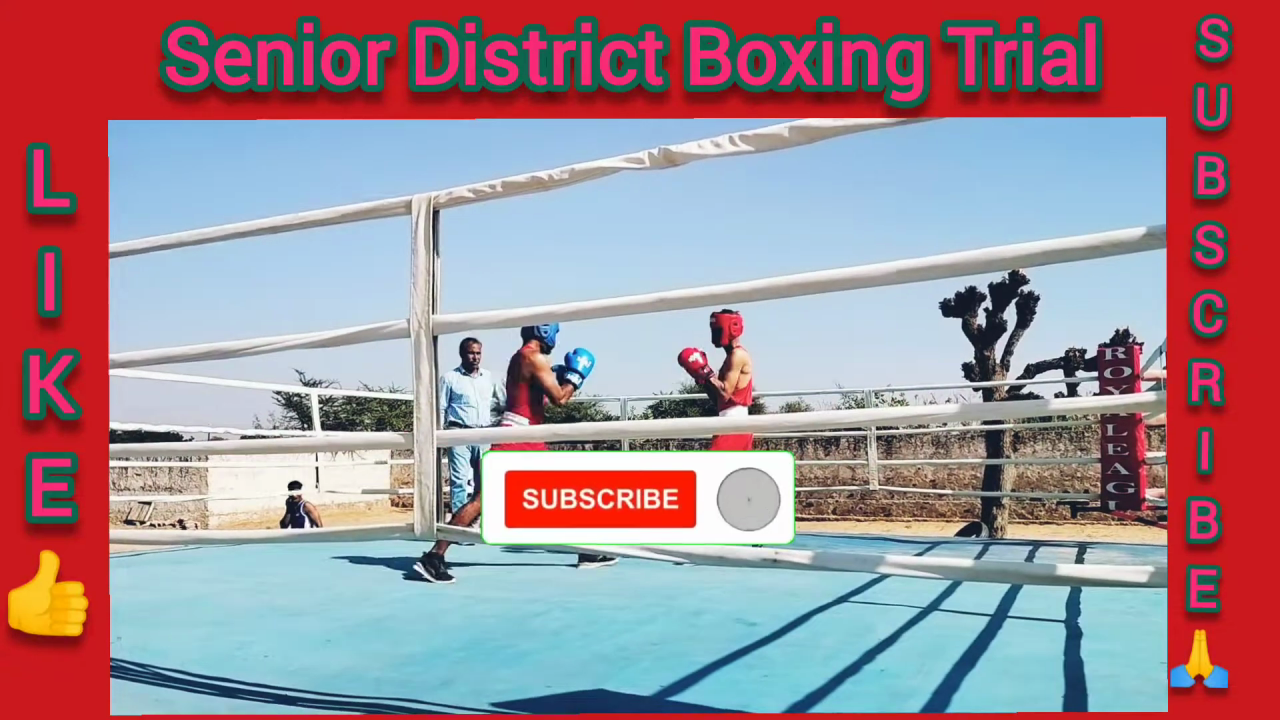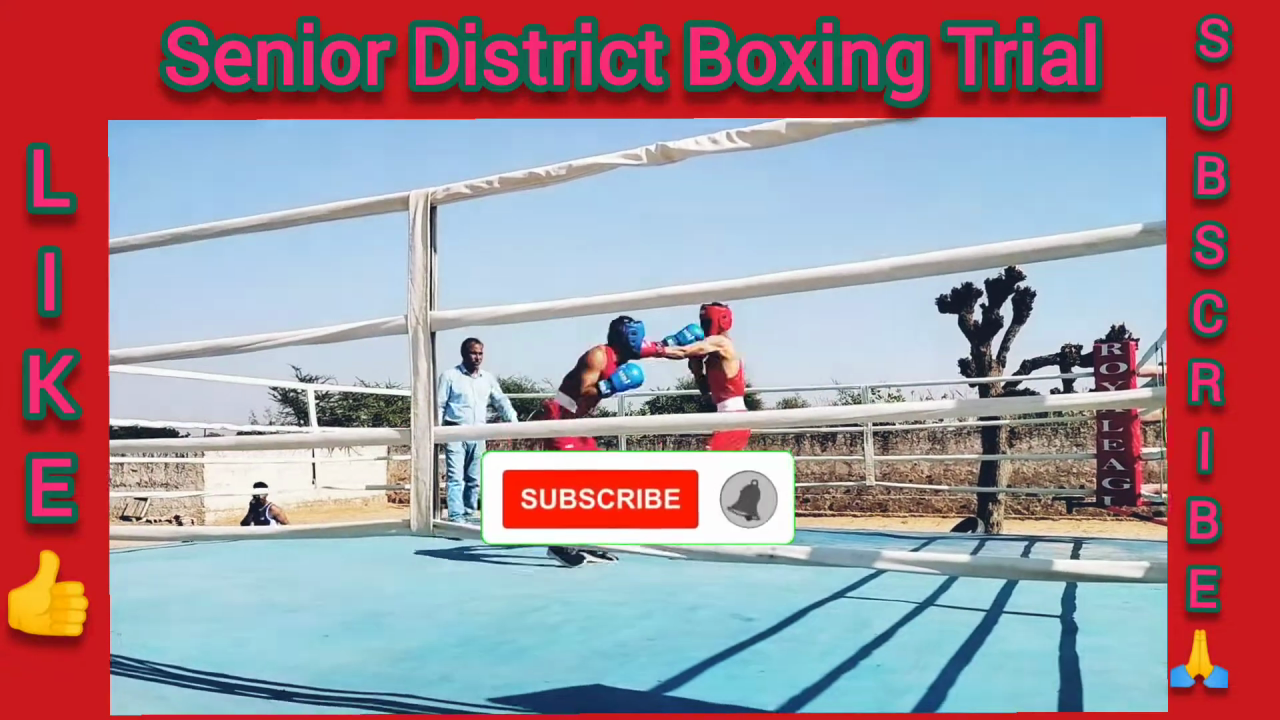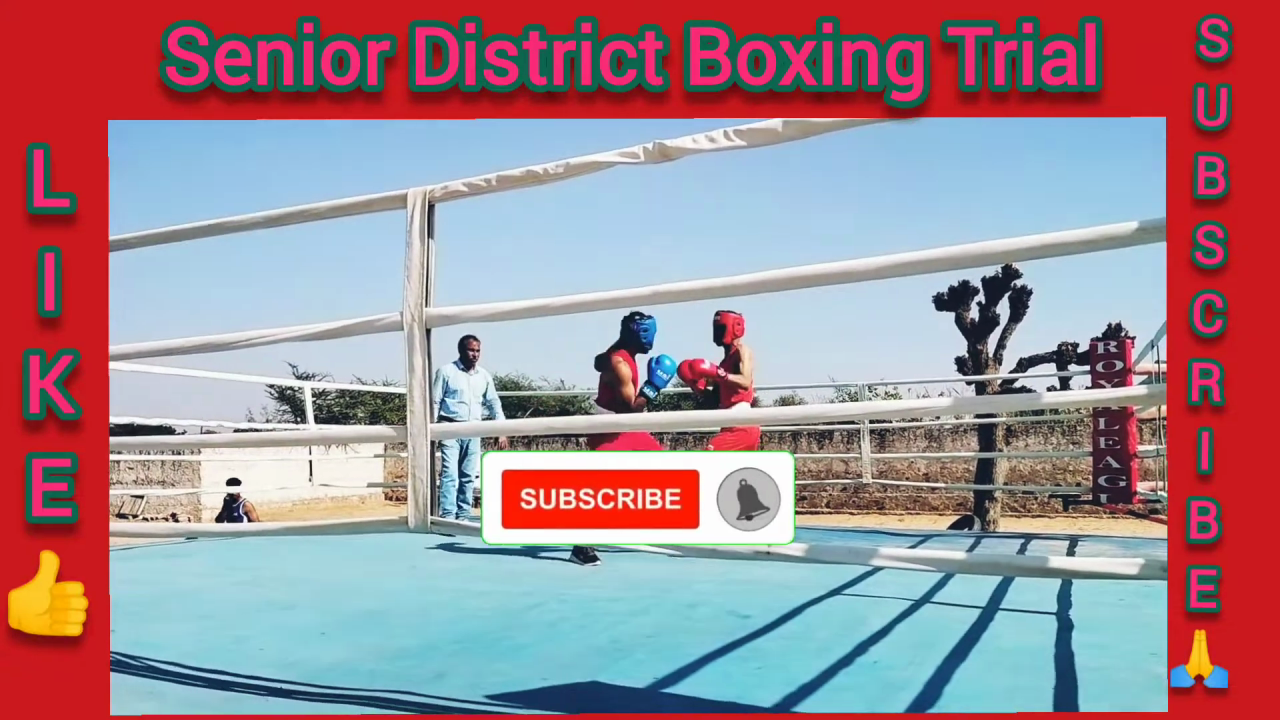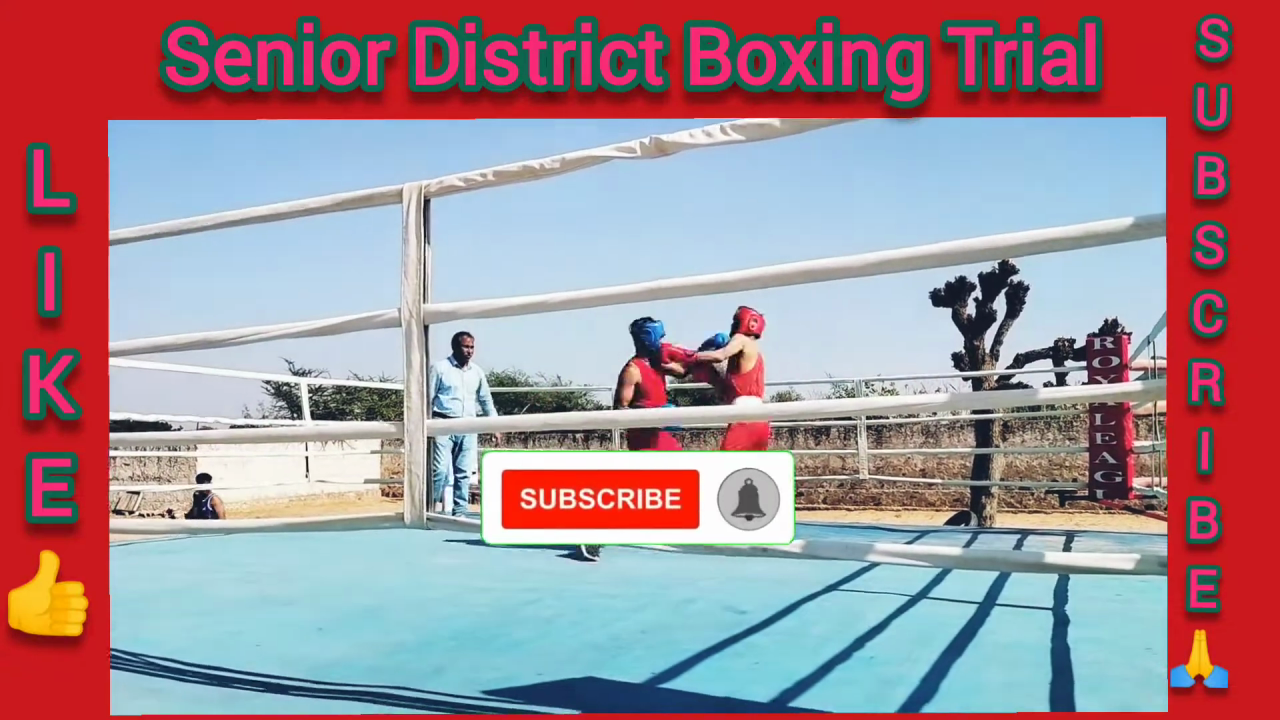
dt=0.2s
person 1, frame 1
left shoulder: (526, 358)
right shoulder: (532, 359)
right elbow: (559, 398)
left wrist: (574, 368)
right wrist: (578, 374)
left hip: (529, 439)
right knee: (486, 501)
left ankle: (586, 553)
right ankle: (434, 557)
person 1, frame 2
left shoulder: (617, 354)
right shoulder: (598, 355)
left elbow: (646, 349)
right elbow: (581, 394)
left wrist: (673, 341)
right wrist: (610, 386)
left hip: (572, 418)
right hip: (557, 415)
right ankle: (562, 543)
person 1, frame 3
left shoulder: (626, 353)
right shoulder: (618, 363)
left elbow: (598, 363)
right elbow: (631, 408)
right wrist: (654, 385)
left hip: (627, 429)
right hip: (606, 430)
right ankle: (582, 545)
person 1, frame 4
left shoulder: (656, 362)
right shoulder: (632, 370)
left elbow: (682, 371)
right elbow: (620, 410)
left hip: (659, 433)
right hip: (645, 435)
